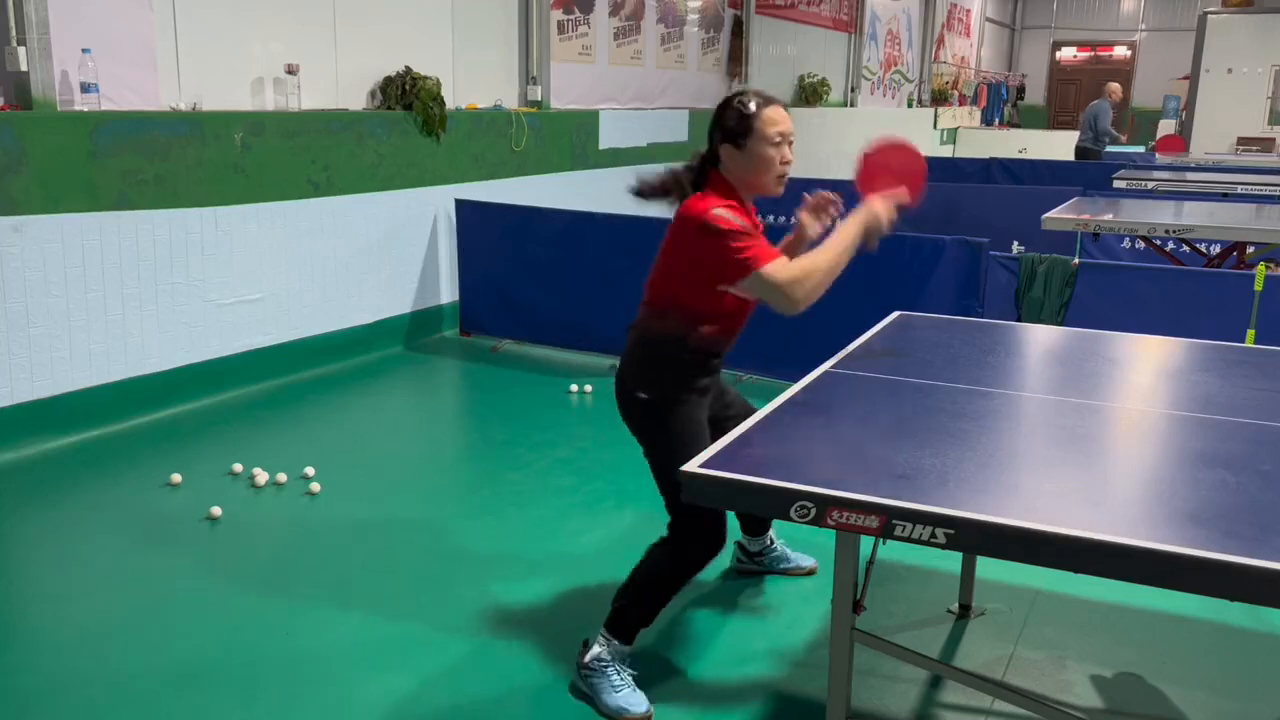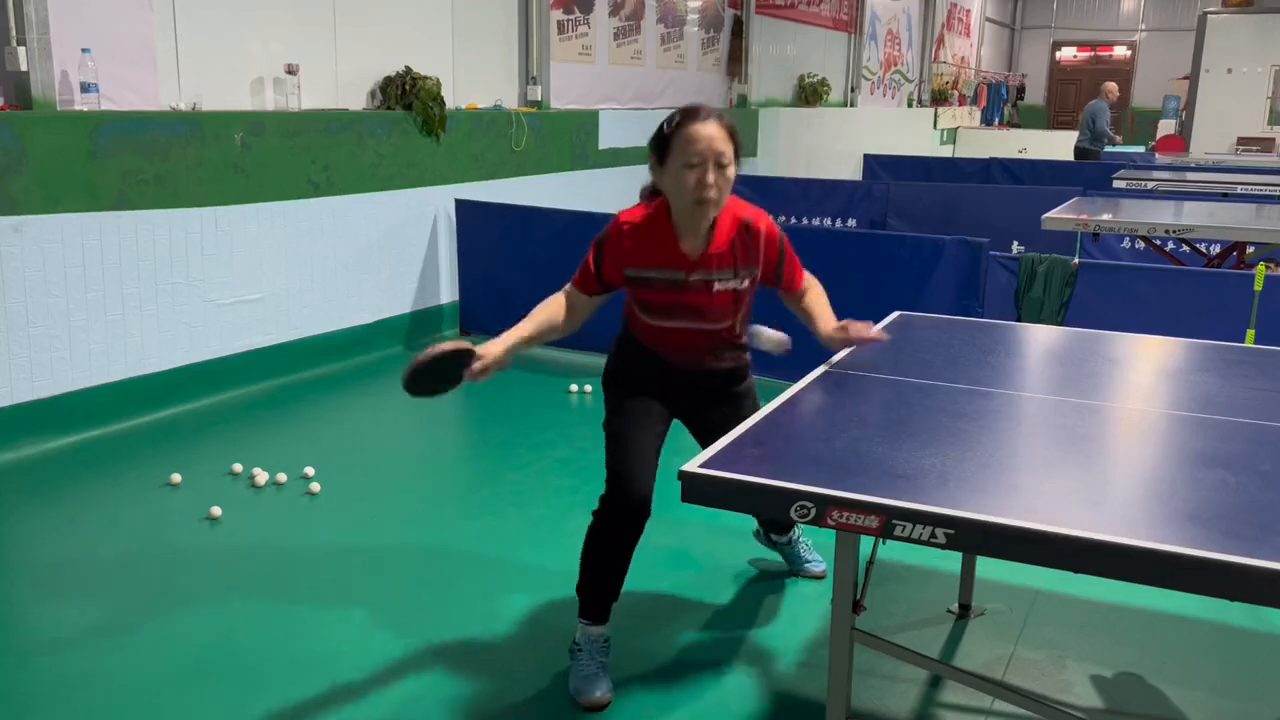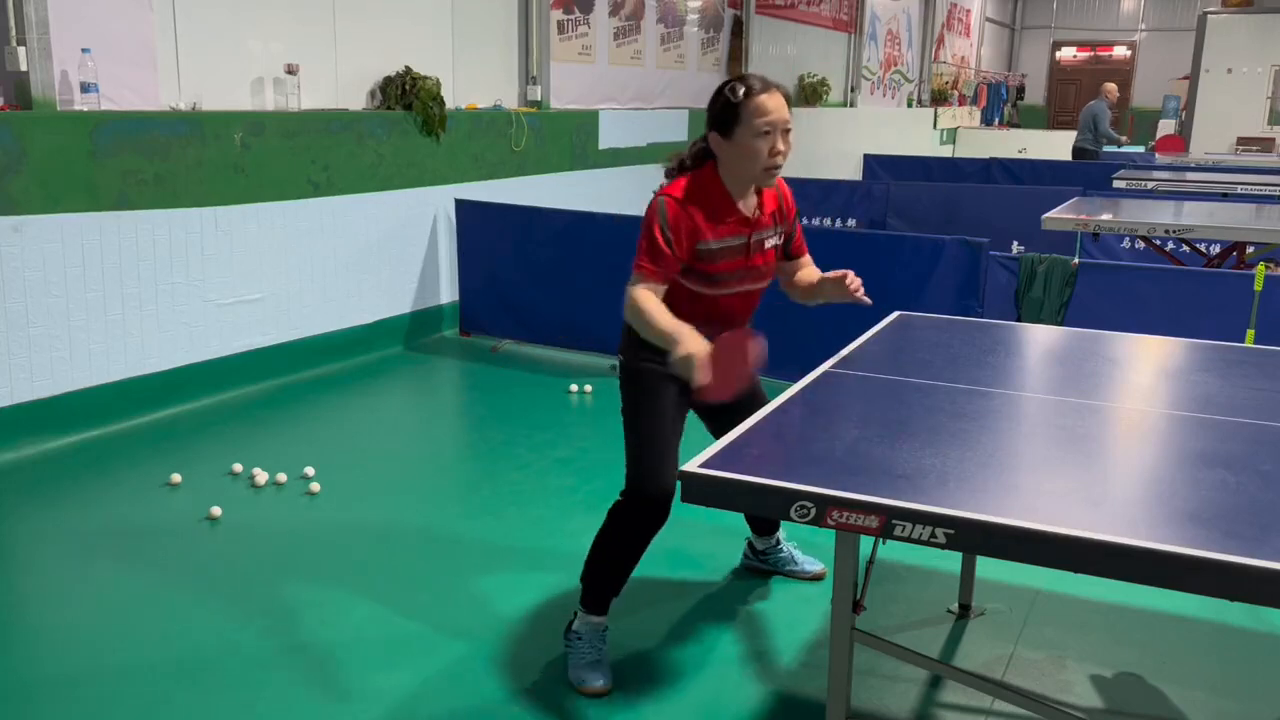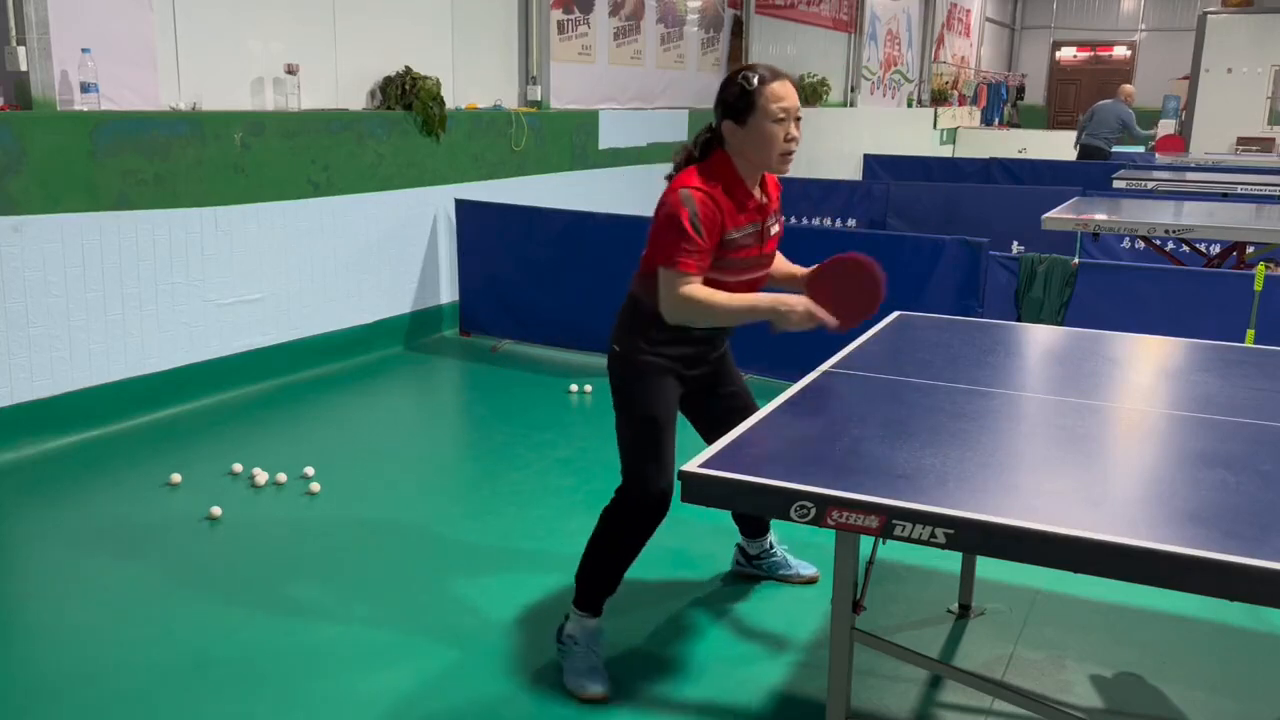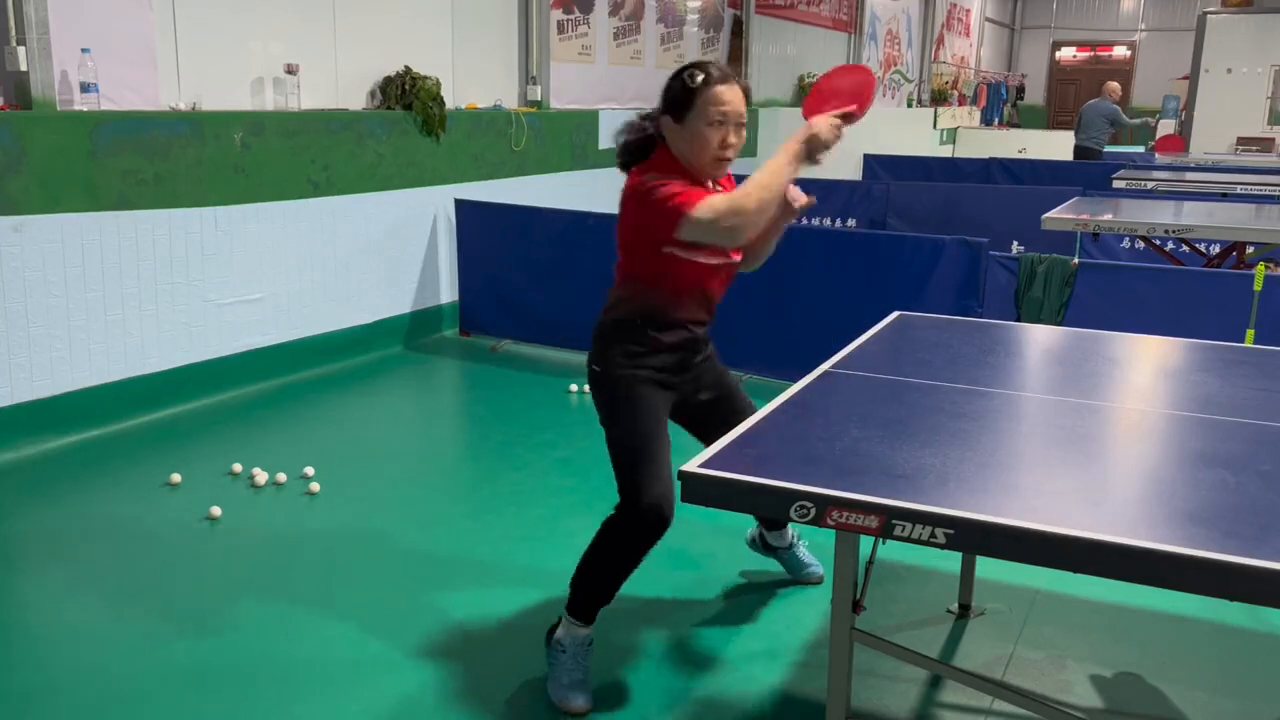
dt=1s
person 1, frame 1
left shoulder: (737, 206)
right shoulder: (713, 220)
left elbow: (776, 278)
right elbow: (793, 294)
left wrist: (805, 237)
right wrist: (860, 223)
left hip: (693, 375)
right hip: (659, 383)
right knee: (700, 530)
left ankle: (757, 547)
right ankle: (603, 656)
person 1, frame 2
left shoulder: (755, 230)
right shoulder: (628, 233)
left elbow: (803, 289)
right elbow: (573, 302)
left wrist: (831, 327)
right wrist: (504, 344)
left hip: (722, 379)
right hip: (643, 378)
right knee: (628, 499)
left ankle: (782, 536)
right ankle: (591, 639)
person 1, frame 3
left shoulder: (778, 199)
right shoulder: (676, 205)
left elbow: (796, 274)
right elbow: (639, 300)
left wrist: (829, 286)
right wrist: (681, 341)
right hip: (660, 358)
right knee: (651, 493)
left ankle: (764, 546)
right ankle: (586, 626)
person 1, frame 4
left shoulder: (767, 186)
right shoulder: (694, 196)
right elbow: (677, 303)
left wrist: (805, 278)
right wrist: (771, 305)
left hip: (708, 350)
right hip: (651, 352)
right knee: (647, 493)
left ankle: (756, 549)
right ankle: (580, 629)
person 1, frame 5
left shoulder: (730, 182)
right shoulder: (651, 188)
left elbow: (745, 259)
right elbow: (736, 219)
left wrist: (782, 216)
right wrist: (798, 148)
left hip: (693, 356)
right hip: (633, 362)
right knee: (649, 508)
left ankle: (776, 538)
right ankle: (571, 636)
